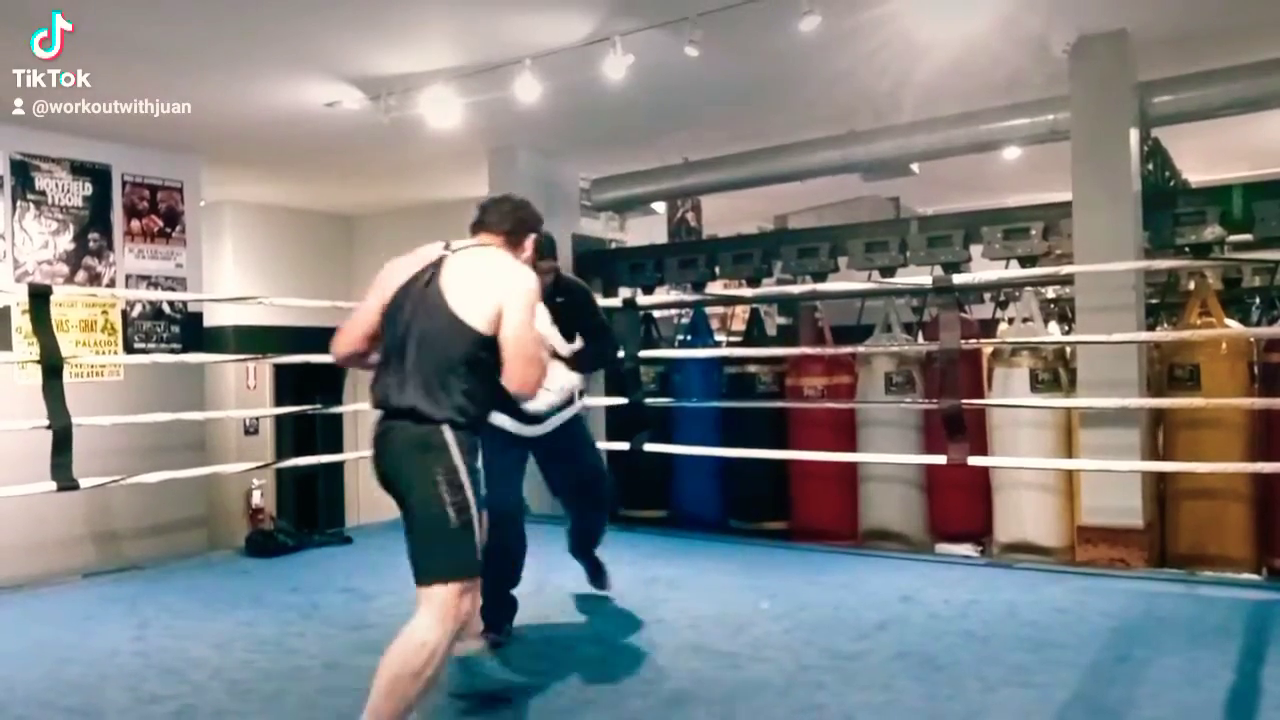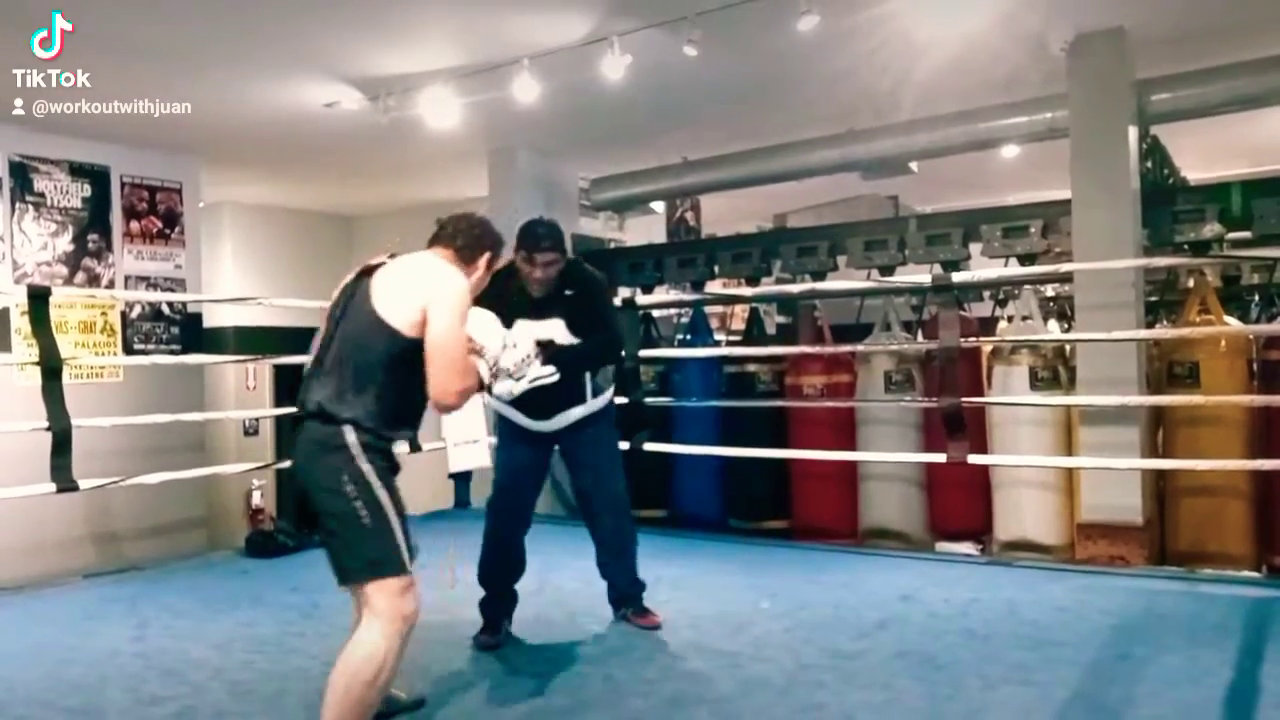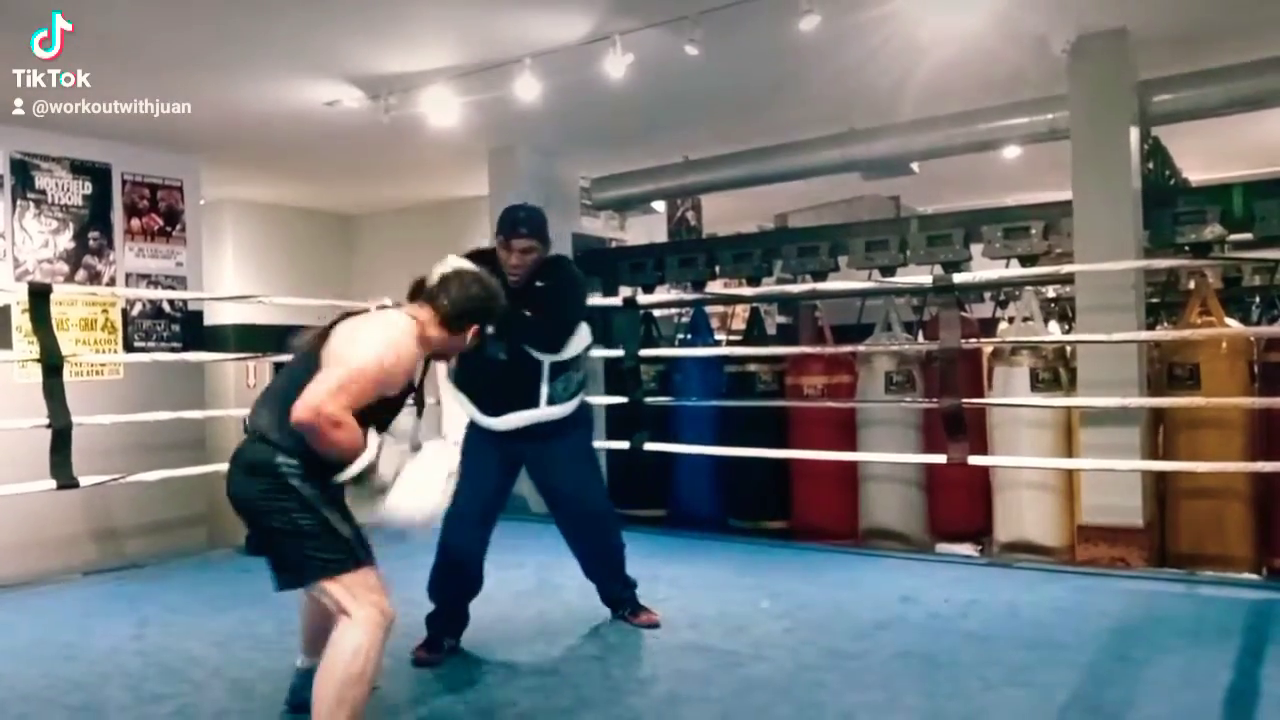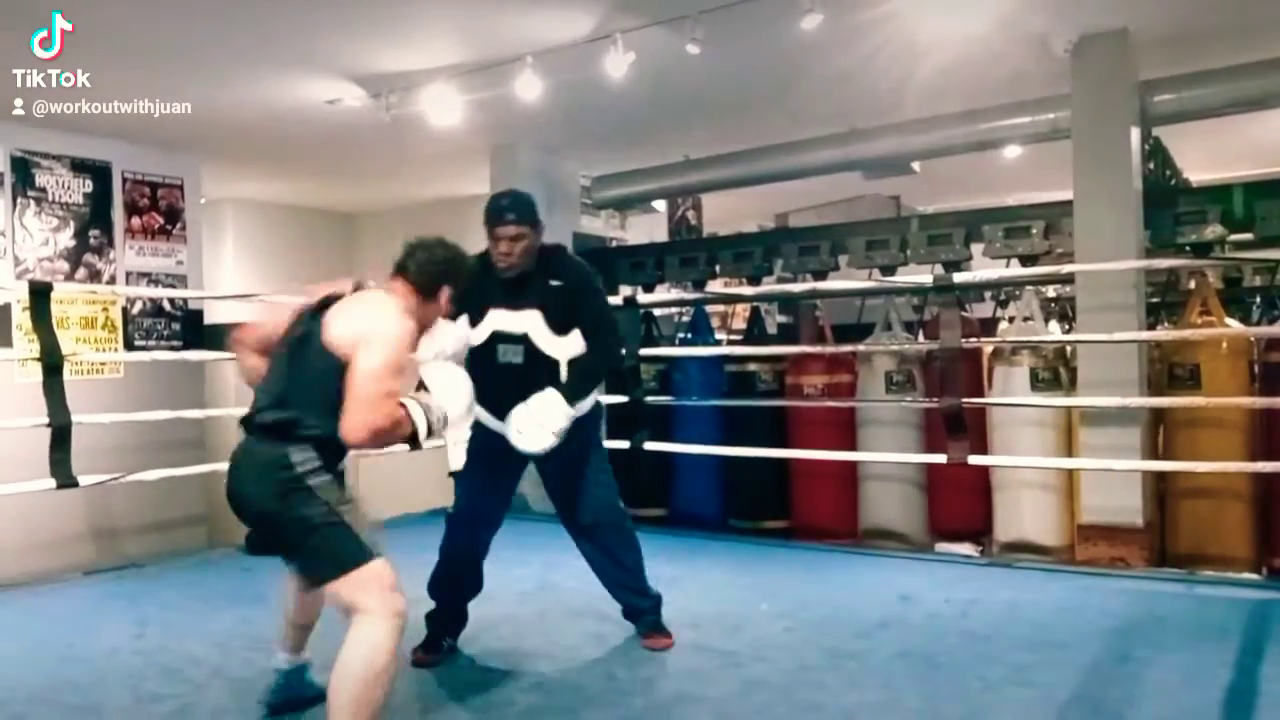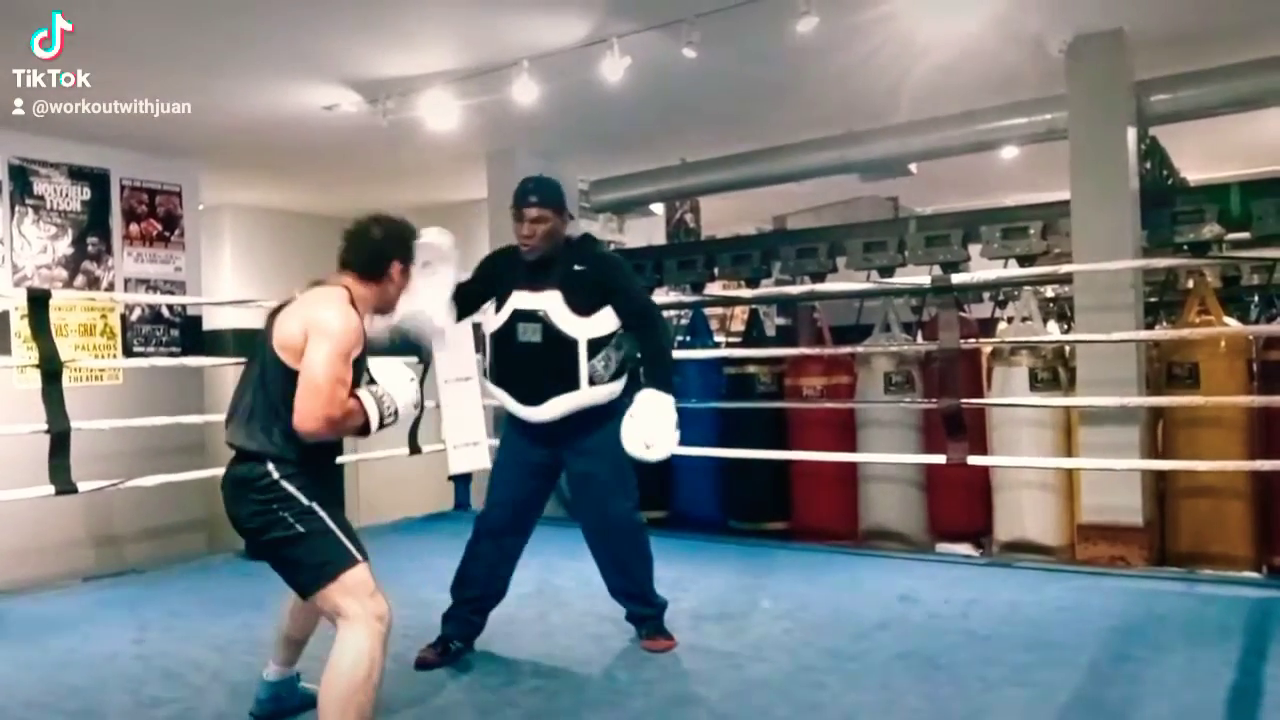
dt=0.4s
person 1, frame 1
left shoulder: (407, 265)
right shoulder: (512, 274)
left elbow: (345, 348)
right elbow: (521, 382)
right wrist: (537, 343)
left hip: (395, 435)
right hip: (436, 441)
left knee: (464, 545)
right knee: (448, 605)
person 1, frame 2
left shoulder: (371, 273)
right shoulder: (446, 282)
right elbow: (448, 393)
right wrist: (484, 358)
left hip: (325, 441)
right hip: (349, 450)
left knee: (376, 575)
right knee: (393, 606)
person 1, frame 3
left shoulder: (385, 323)
right shoulder: (398, 345)
left elbow: (304, 348)
right elbow: (314, 413)
right wrist: (367, 458)
left hip: (276, 470)
right hip: (281, 477)
left knee: (342, 571)
right knee: (368, 610)
left ankle: (312, 680)
person 1, frame 4
left shoulder: (336, 297)
right shoulder: (393, 325)
left elbow: (248, 345)
right elbow: (361, 428)
right wrist: (425, 412)
left hip: (256, 469)
right hip: (295, 472)
left knee: (321, 563)
right knee: (380, 608)
left ankle: (289, 678)
person 1, frame 5
left shoulder: (329, 305)
right shoulder: (335, 317)
right elbow: (314, 421)
right wrist: (381, 403)
left hip: (280, 479)
right hip: (272, 485)
left knee: (323, 576)
right knee: (365, 613)
person 2, frame 1
left shoulder: (571, 294)
left elbow: (604, 345)
left wrist: (568, 369)
left hip: (559, 417)
right hip: (502, 424)
left knee: (595, 489)
right knee: (503, 509)
left ankle: (585, 550)
right ankle: (497, 611)
person 2, frame 2
left shoulder: (587, 285)
right shoulder: (495, 288)
left elbow: (611, 346)
left wrist: (551, 359)
left hip: (585, 414)
right hip: (519, 417)
left knee: (609, 505)
right knee: (507, 509)
left ankle: (627, 598)
right ankle: (496, 613)
person 2, frame 3
left shoulder: (565, 280)
right shoulder: (476, 268)
left elbow: (550, 337)
left wrist: (494, 312)
left hip: (556, 424)
right hip: (489, 425)
left knee: (589, 511)
right knee: (464, 520)
left ankle: (621, 598)
right ankle: (444, 627)
person 2, frame 4
left shoulder: (570, 275)
right shoulder: (471, 274)
left elbow: (607, 345)
right elbow: (434, 328)
left wrist: (565, 398)
right wrist: (437, 335)
left hip: (565, 423)
right hip: (494, 424)
left knee: (600, 518)
right knee: (466, 525)
left ankle: (646, 613)
right ankle: (443, 628)
person 2, frame 5
left shoulder: (597, 264)
right shoulder: (501, 264)
left elbow: (648, 324)
right elbow: (456, 308)
left wrist: (657, 391)
left hip: (593, 423)
right hip: (524, 425)
left knee: (614, 522)
right knee: (496, 525)
left ankle: (648, 617)
right ankle: (458, 631)
